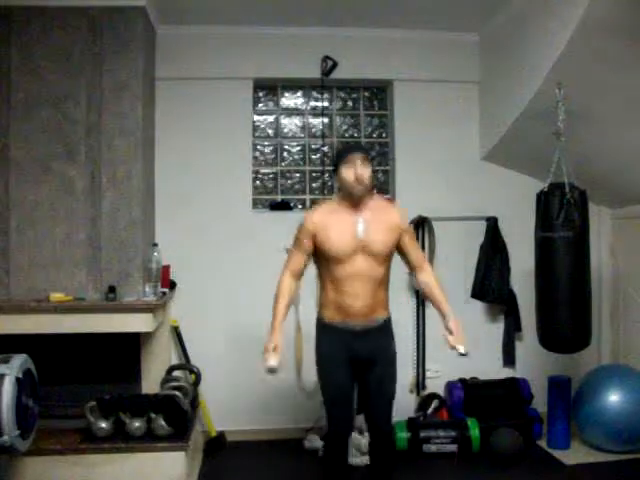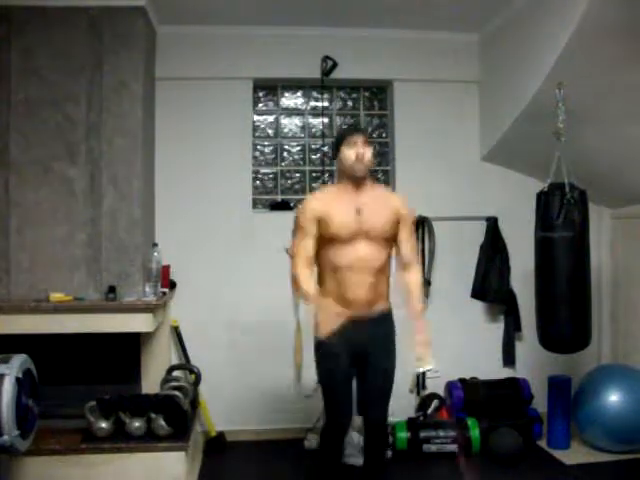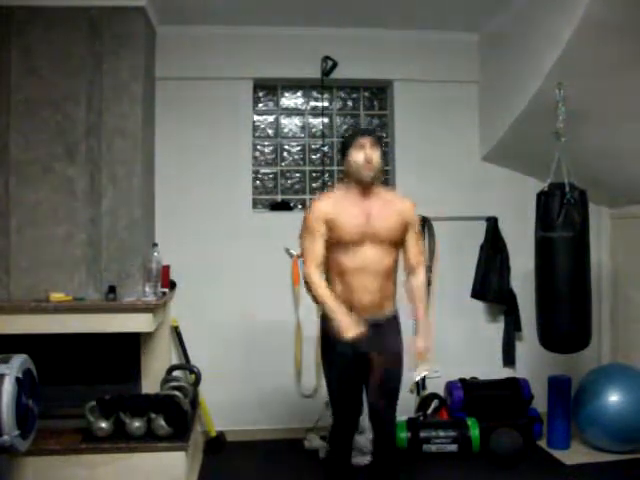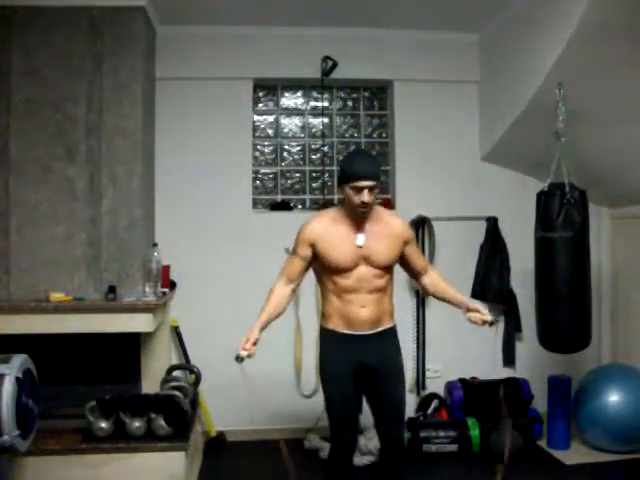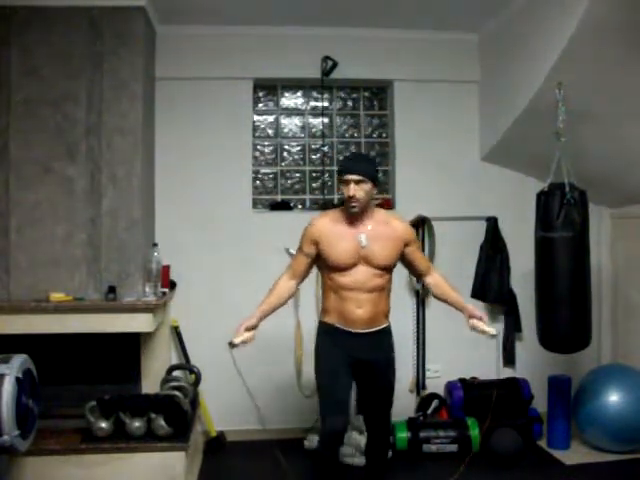
dt=1s
person 1, frame 1
left shoulder: (395, 219)
right shoulder: (315, 221)
left elbow: (422, 270)
right elbow: (290, 275)
left wrist: (448, 320)
right wrist: (276, 332)
left hip: (379, 334)
right hip: (334, 335)
left knee: (381, 425)
right knee: (340, 425)
person 1, frame 2
left shoulder: (395, 206)
right shoulder: (315, 206)
left elbow: (410, 270)
right elbow: (301, 267)
left wrist: (419, 326)
right wrist: (321, 309)
left hip: (379, 324)
right hip: (333, 325)
left knee: (376, 420)
right knee: (338, 419)
person 1, frame 3
left shoulder: (403, 210)
right shoulder: (324, 207)
left elbow: (417, 272)
right elbow: (311, 270)
left wrist: (423, 330)
right wrist: (339, 316)
left hip: (385, 327)
right hip: (339, 329)
left knee: (384, 421)
right knee: (345, 421)
person 1, frame 4
left shoulder: (397, 228)
right shoulder: (316, 229)
left elbow: (425, 275)
right elbow: (286, 283)
left wrist: (466, 304)
right wrist: (258, 328)
left hip: (384, 343)
right hip: (338, 344)
left knee: (393, 435)
right knee: (344, 438)
person 1, frame 5
left shoulder: (399, 229)
right shoulder: (320, 228)
left elbow: (429, 274)
right elbow: (291, 278)
left wrist: (466, 308)
right wrist: (256, 318)
left hip: (379, 340)
right hip: (333, 339)
left knee: (379, 425)
right knee: (333, 427)
